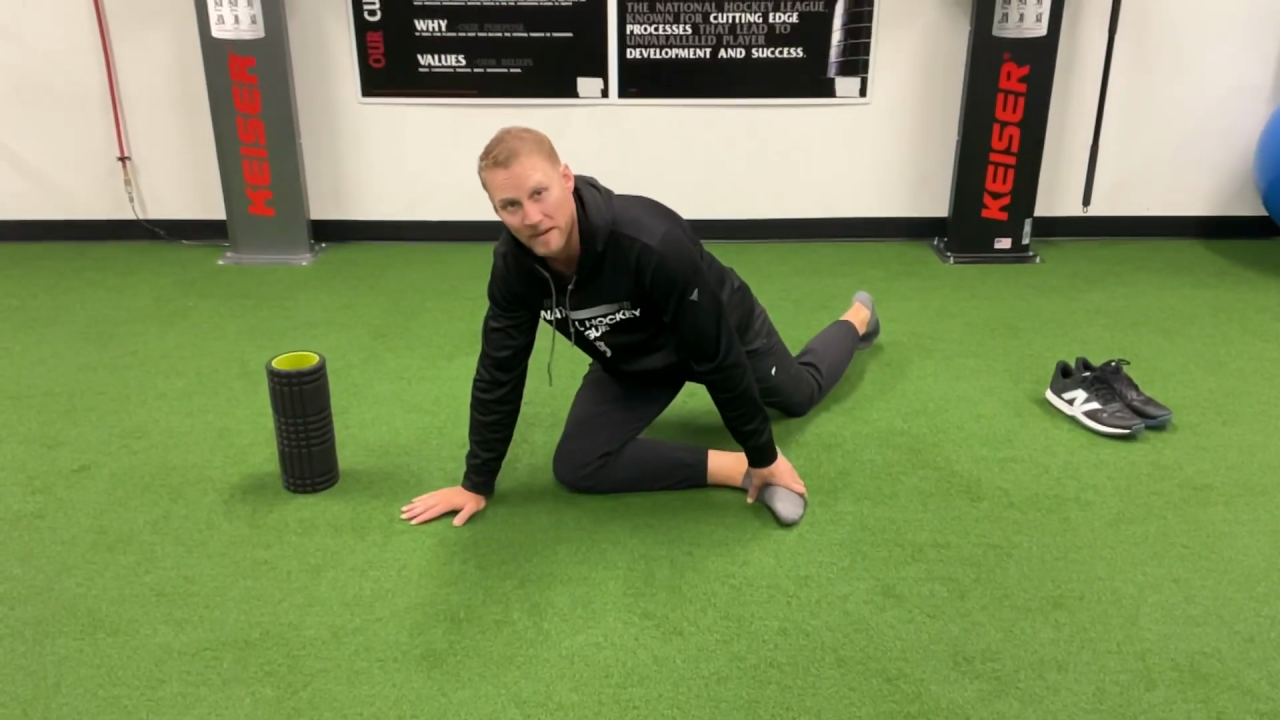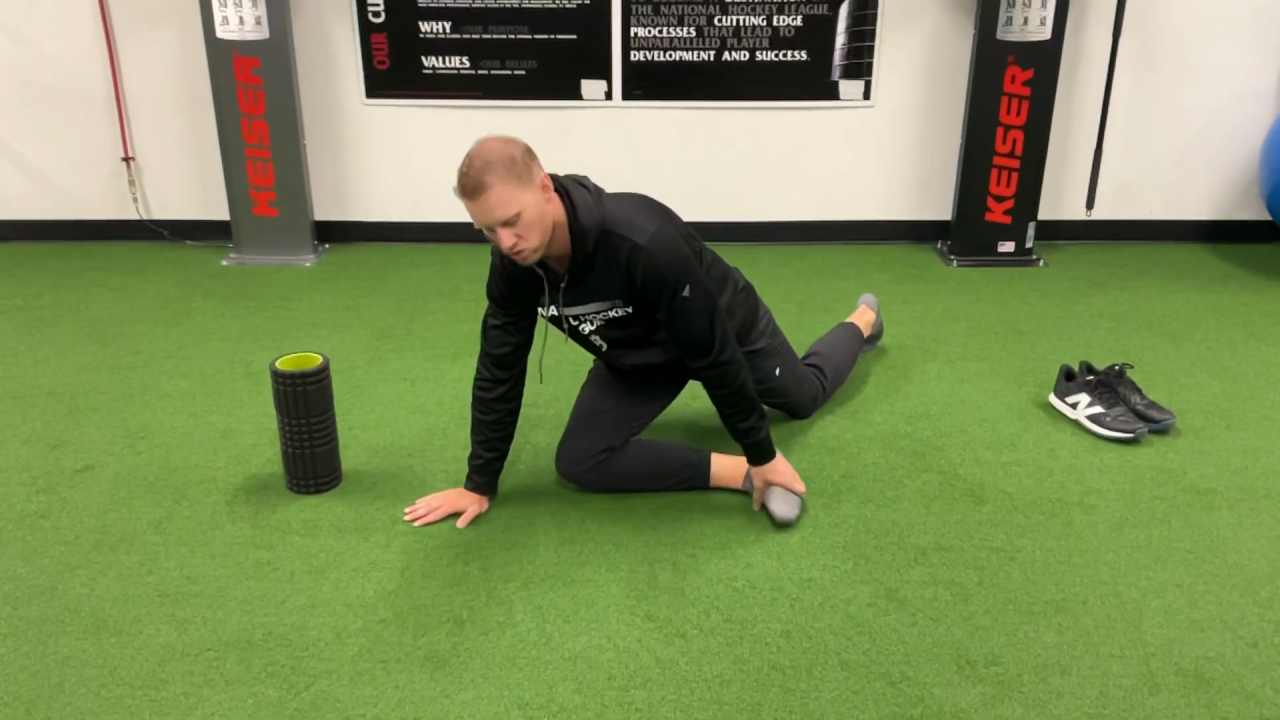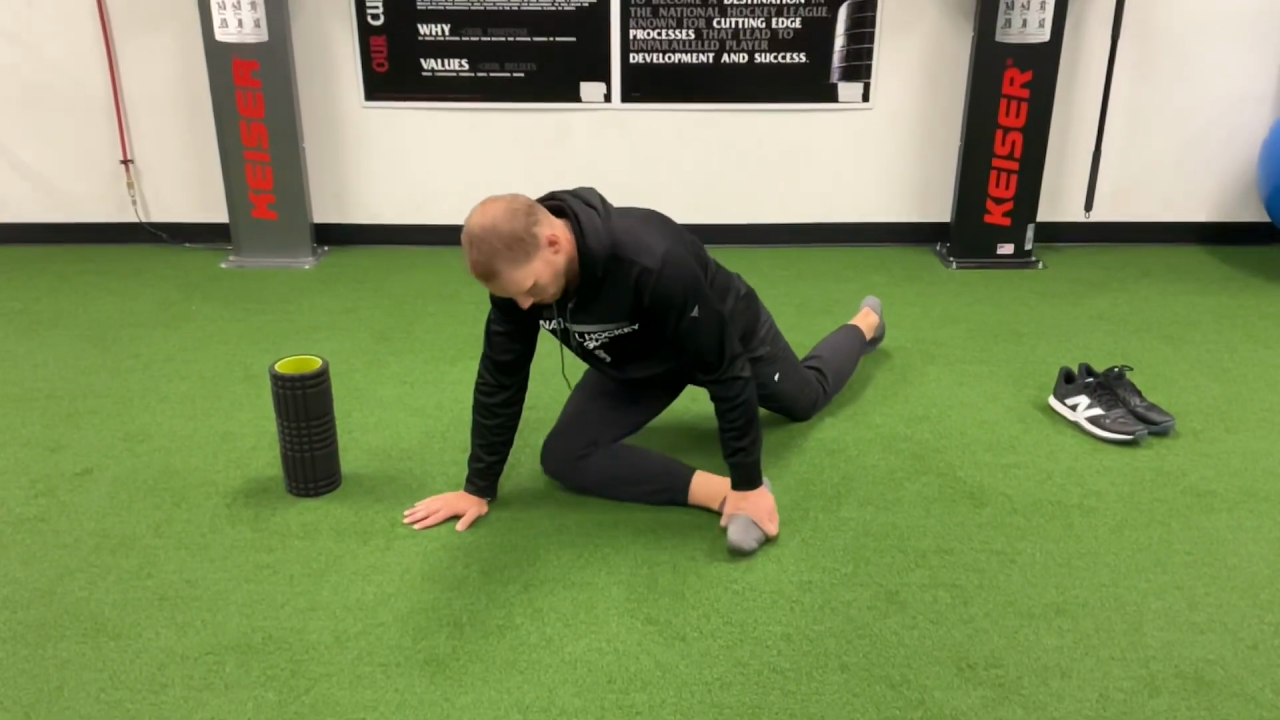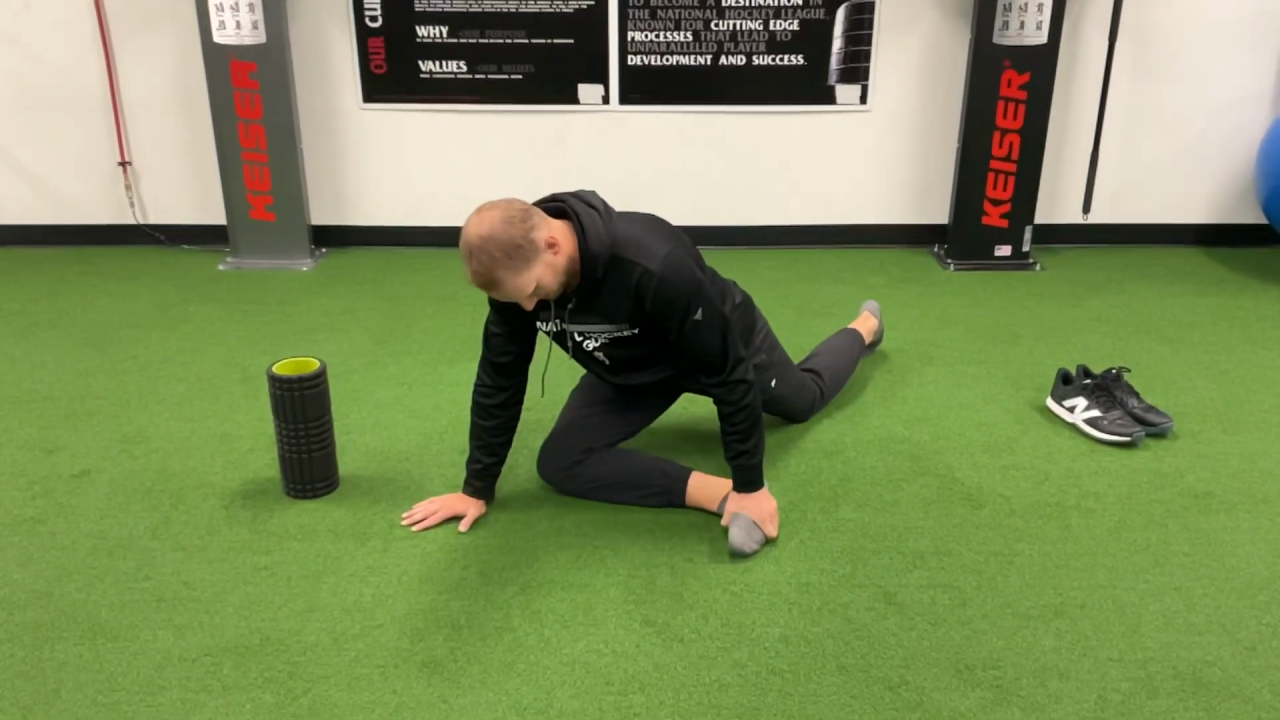
dt=0.5s
person 1, frame 1
left shoulder: (653, 243)
right shoulder: (514, 263)
left elbow: (719, 358)
right elbow: (500, 372)
left wrist: (764, 456)
right wrist: (477, 484)
left hip: (723, 329)
right hip: (631, 360)
left knee: (800, 395)
right knee: (577, 466)
left ankle: (857, 318)
right ankle: (736, 470)
person 1, frame 2
left shoulder: (643, 241)
right shoulder: (512, 264)
left elbow: (713, 354)
right elbow: (499, 370)
left wrist: (762, 455)
right wrist: (479, 484)
left hip: (727, 324)
right hip: (636, 355)
left knee: (804, 396)
right knee: (579, 461)
left ankle: (861, 321)
right ankle: (737, 474)
person 1, frame 3
left shoulder: (655, 261)
right shoulder: (518, 270)
left elbow: (725, 371)
right elbow: (501, 376)
left wrist: (748, 484)
right wrist: (479, 487)
left hip: (727, 335)
right hip: (634, 363)
left knee: (805, 398)
right knee: (563, 458)
left ankle: (863, 323)
right ankle: (712, 492)
person 1, frame 4
left shoulder: (655, 265)
right shoulder: (516, 270)
left elbow: (729, 374)
right elbow: (500, 377)
left wrist: (751, 485)
right wrist: (477, 487)
left hip: (724, 340)
right hip: (632, 367)
left knee: (802, 400)
right knee: (561, 463)
left ankle: (863, 328)
right ankle: (712, 492)
